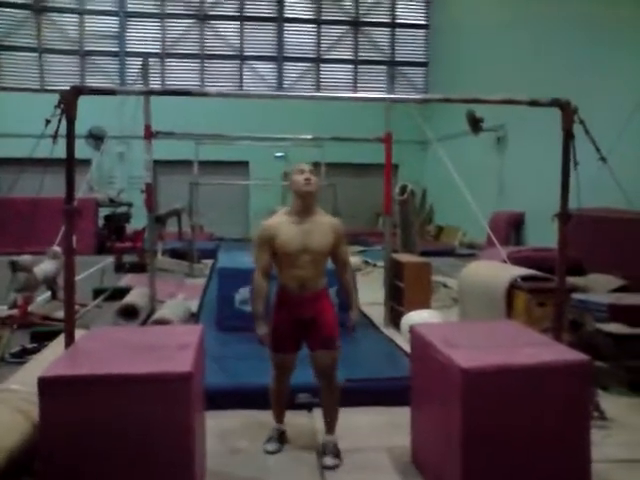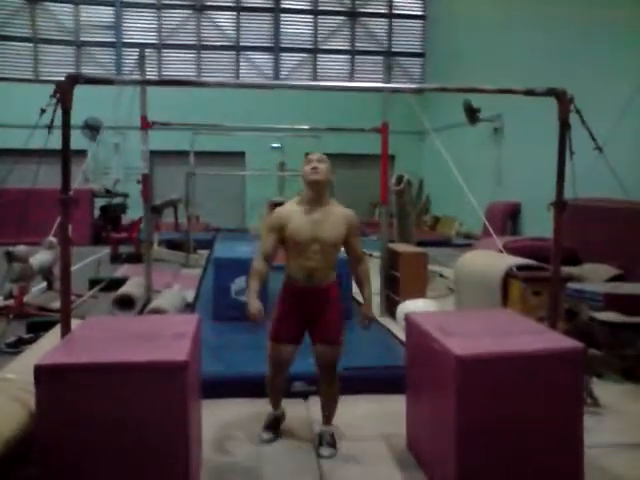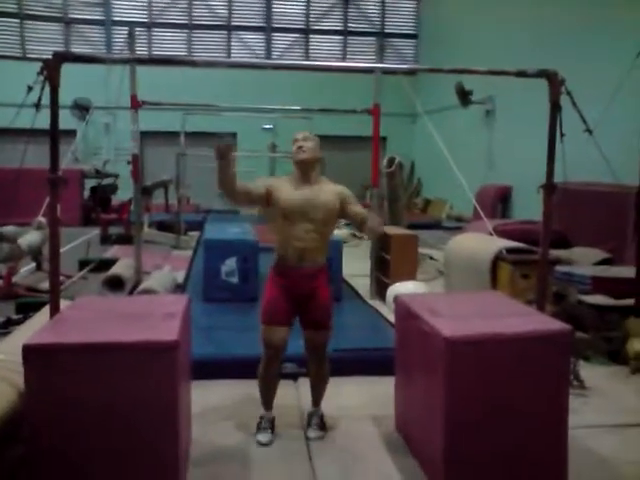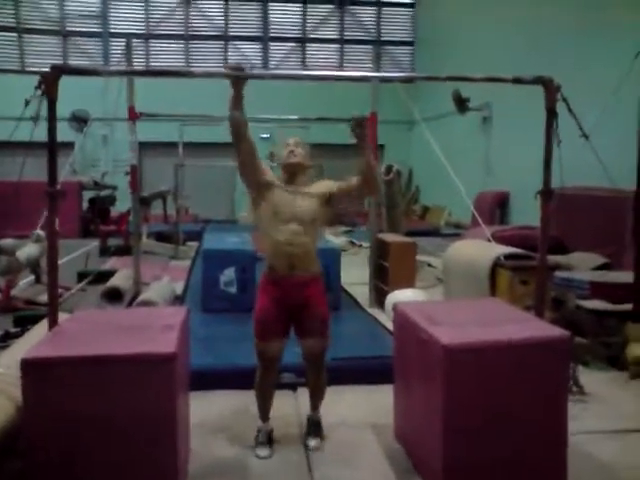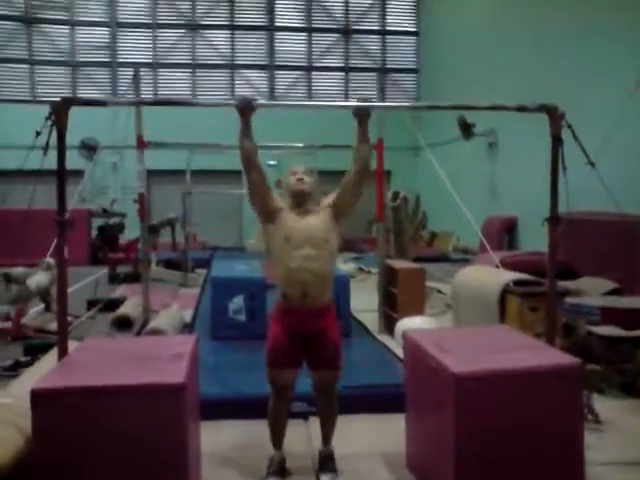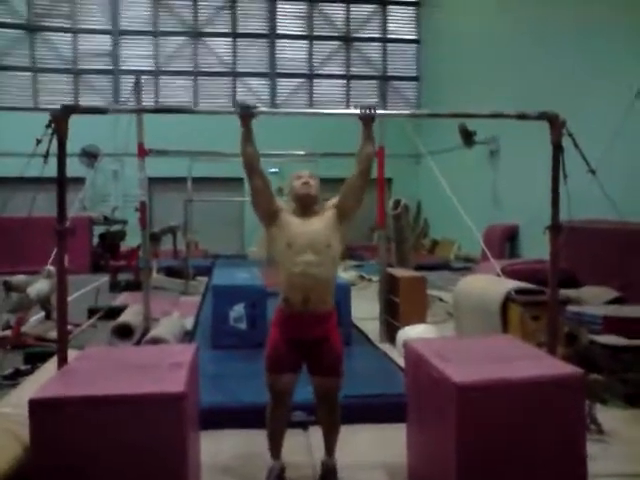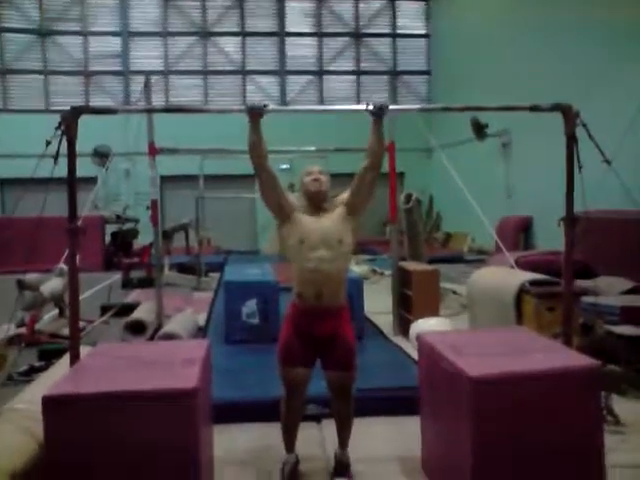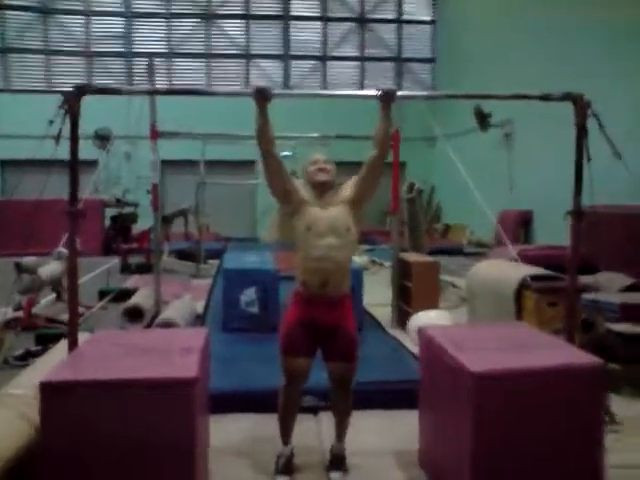
dt=0.3s
person 1, frame 1
left shoulder: (333, 226)
right shoulder: (271, 227)
left elbow: (344, 268)
right elbow: (261, 275)
left wrist: (353, 306)
right wrist: (260, 319)
left hip: (320, 304)
right hip: (286, 304)
left knee: (327, 373)
right knee: (281, 373)
left ankle: (330, 439)
right ankle: (279, 428)
person 1, frame 2
left shoulder: (346, 217)
right shoulder: (282, 215)
left elbow: (358, 261)
right elbow: (263, 258)
left wrist: (367, 301)
right wrist: (253, 295)
left hip: (327, 297)
right hip: (292, 295)
left knee: (328, 366)
right knee: (278, 363)
left ankle: (327, 429)
right ankle: (276, 413)
person 1, frame 3
left shoulder: (337, 193)
right shoulder: (273, 188)
left elbow: (364, 221)
right elbow: (232, 193)
left wrist: (373, 223)
right wrist: (225, 163)
left hip: (317, 279)
right hip: (282, 277)
left knee: (318, 352)
right knee: (271, 349)
left ankle: (315, 411)
right ankle: (266, 413)
person 1, frame 4
left shoulder: (325, 190)
right shoulder: (263, 185)
left elbow: (368, 187)
right elbow: (241, 141)
left wrist: (363, 142)
right wrist: (237, 93)
left hip: (311, 289)
right hip: (273, 288)
left knee: (315, 359)
right knee: (268, 360)
left ankle: (314, 417)
right ankle: (264, 427)
person 1, frame 5
left shoulder: (331, 213)
right shoulder: (273, 214)
left elbow: (359, 171)
right elbow: (252, 168)
left wrist: (362, 127)
right wrist: (245, 122)
left hip: (323, 317)
right hip: (286, 317)
left knee: (326, 389)
right knee: (280, 390)
person 1, frame 6
left shoulder: (335, 215)
right shoulder: (276, 217)
left elbow: (362, 172)
right elbow: (254, 172)
left wrist: (367, 129)
right wrist: (247, 127)
left hip: (324, 323)
right hip: (286, 323)
left knee: (328, 397)
right knee: (279, 396)
person 1, frame 7
left shoulder: (346, 211)
right shoulder: (288, 212)
left elbow: (371, 166)
right elbow: (261, 168)
left wrist: (377, 123)
right wrist: (254, 124)
left hip: (337, 317)
right hip: (300, 317)
left knee: (342, 389)
right knee: (293, 389)
person 1, frame 8
left shoulder: (351, 198)
right shoulder: (295, 200)
left elbow: (379, 154)
right elbow: (268, 153)
left wrist: (386, 109)
right wrist: (261, 108)
left hip: (340, 307)
right hip: (303, 305)
left knee: (342, 381)
right knee: (293, 379)
left ankle: (338, 448)
